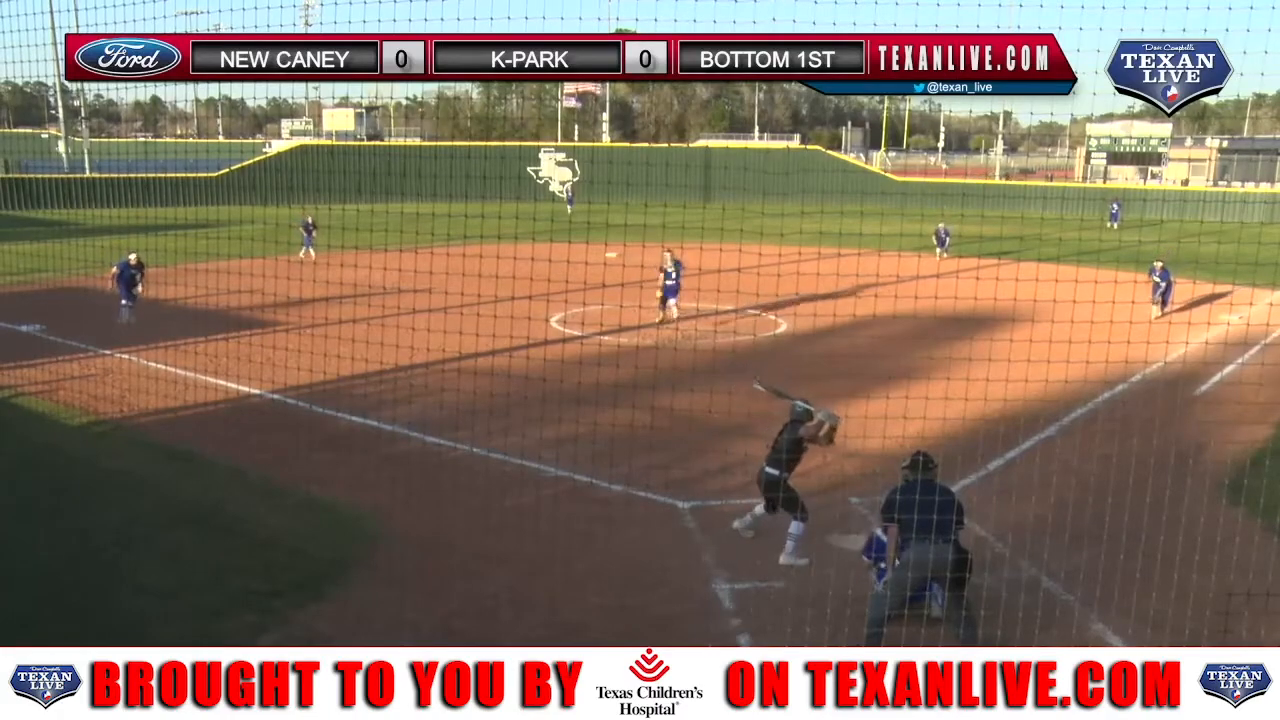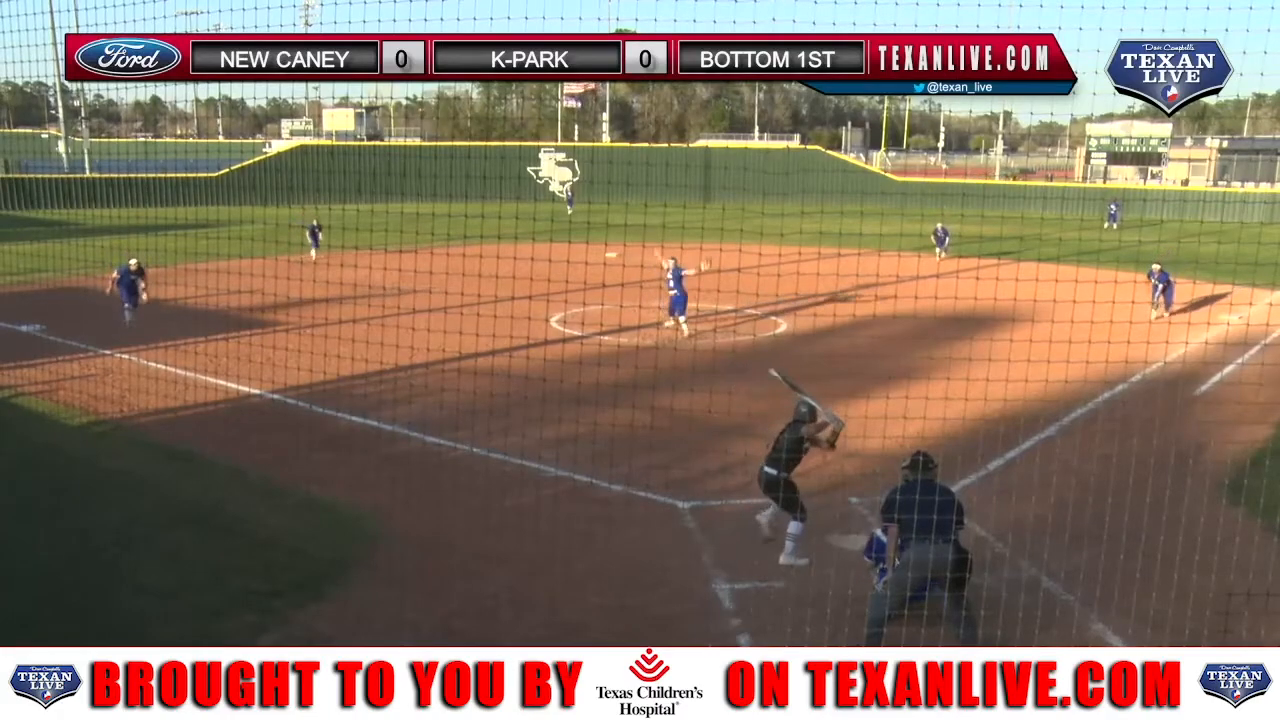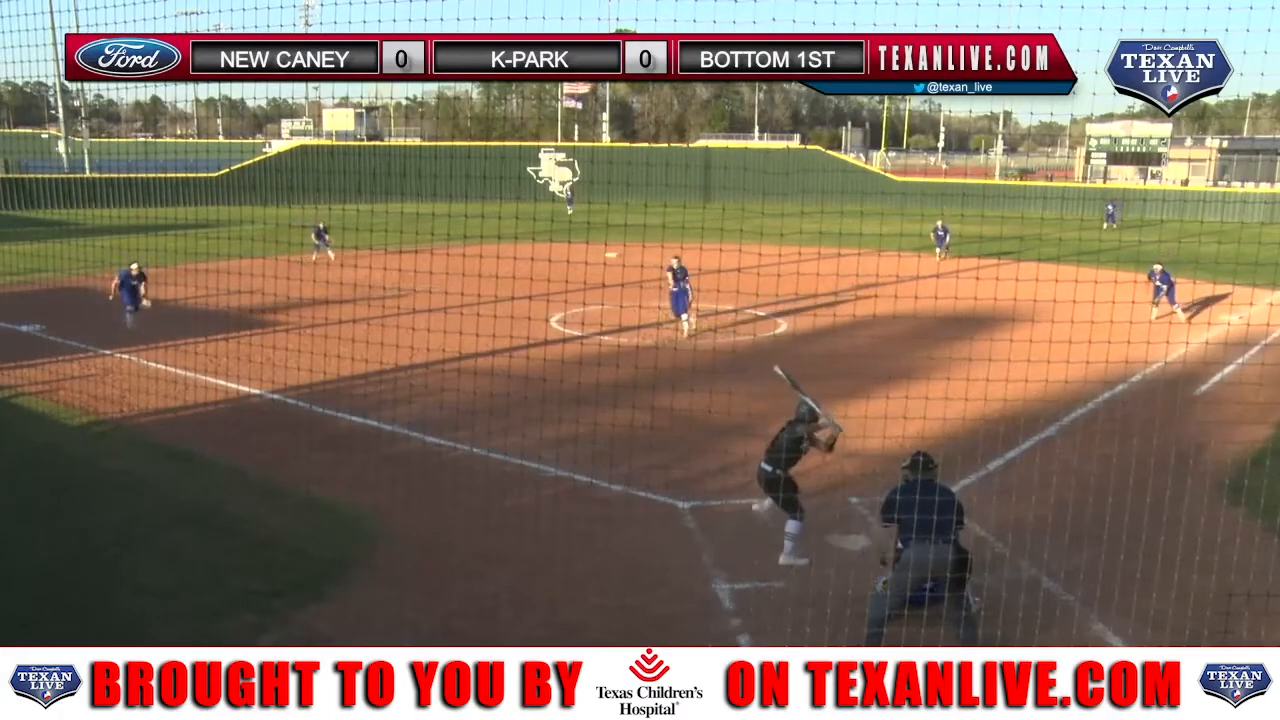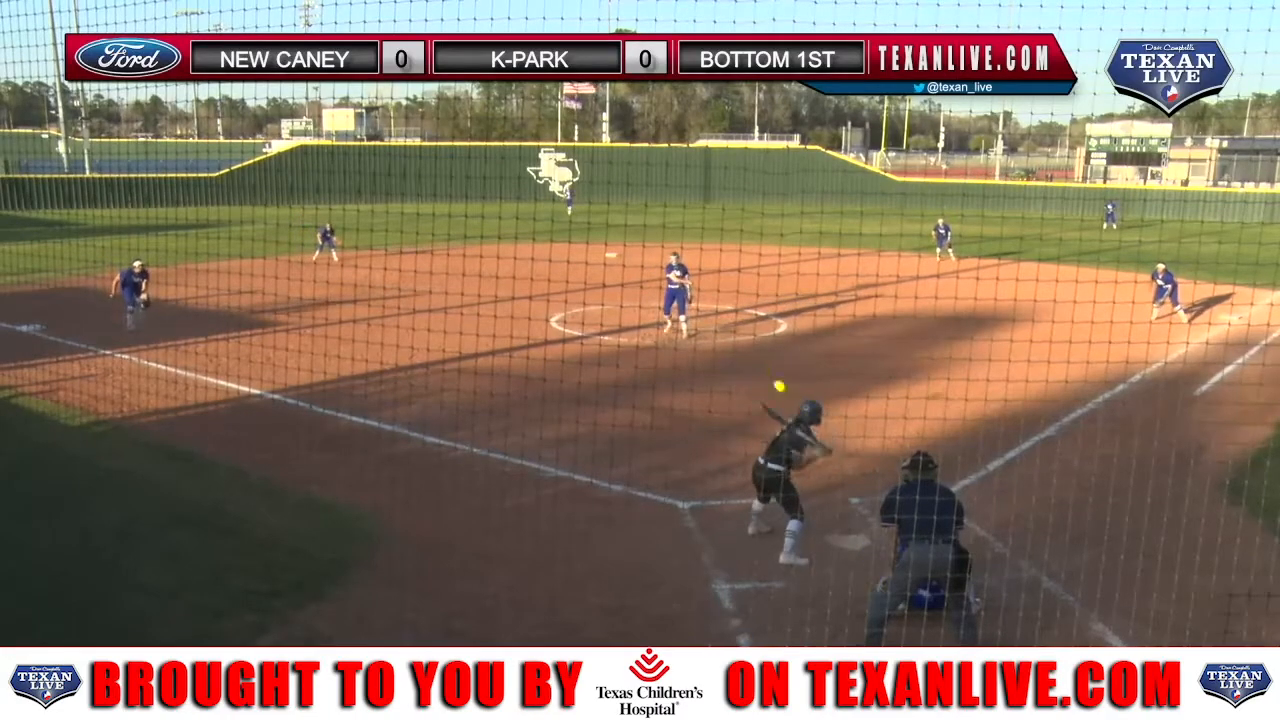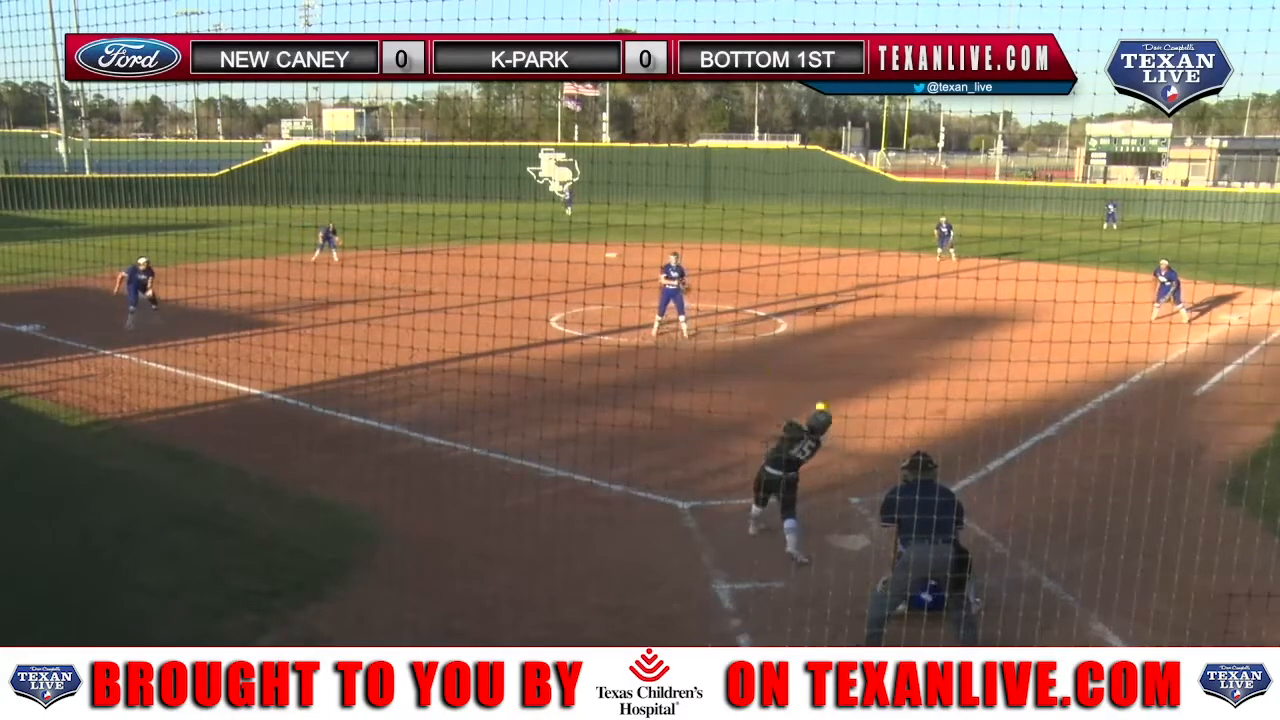
dt=0.2s
person 1, frame 1
left shoulder: (897, 495)
right shoulder: (949, 495)
left elbow: (893, 537)
right elbow: (955, 534)
left wrist: (890, 571)
left hip: (916, 554)
right hip: (949, 555)
left knee: (882, 601)
right knee: (959, 606)
person 1, frame 2
left shoulder: (897, 495)
right shoulder: (949, 495)
left elbow: (892, 537)
right elbow: (956, 533)
left wrist: (890, 571)
left hip: (916, 554)
right hip: (949, 555)
left knee: (882, 600)
right knee: (959, 603)
person 1, frame 3
left shoulder: (897, 495)
right shoulder: (949, 495)
right elbow: (955, 534)
left wrist: (889, 571)
left hip: (915, 554)
right hip: (949, 555)
left knee: (882, 601)
right knee: (959, 602)
person 1, frame 4
left shoulder: (896, 495)
right shoulder: (949, 495)
right elbow: (955, 534)
left wrist: (889, 571)
left hip: (915, 554)
right hip: (949, 555)
left knee: (881, 600)
right knee: (960, 602)
person 1, frame 5
left shoulder: (896, 495)
right shoulder: (949, 496)
left wrist: (889, 572)
left hip: (915, 555)
right hip: (949, 555)
left knee: (882, 599)
right knee: (960, 602)
person 2, frame 1
left shoulder: (798, 431)
right shoulder: (793, 429)
left elbow: (825, 440)
right elbow: (812, 432)
left wrist: (832, 425)
right wrist: (821, 418)
left hip: (765, 476)
right hip: (774, 480)
left knee: (771, 506)
right knee: (800, 514)
left ankle: (743, 523)
right ankle: (788, 556)
person 2, frame 2
left shoulder: (803, 432)
right shoulder: (795, 430)
left elbow: (825, 444)
right elbow: (813, 430)
left wrist: (835, 431)
right wrist: (826, 421)
left hip: (768, 475)
right hip: (772, 479)
left knee: (791, 493)
right knee: (799, 514)
left ankle: (767, 517)
right ankle: (788, 556)
person 2, frame 3
left shoulder: (806, 433)
right shoulder: (794, 428)
left elbow: (825, 448)
right elbow: (805, 428)
left wrist: (833, 435)
right wrist: (822, 423)
left hip: (769, 471)
right hip: (771, 476)
left knee: (792, 489)
right knee: (796, 513)
left ankle: (763, 505)
right ankle: (788, 555)
person 2, frame 4
left shoulder: (794, 425)
right shoulder: (805, 435)
right elbow: (796, 464)
left wrist: (821, 449)
right wrist: (815, 454)
left hip: (760, 468)
right hip: (778, 475)
left knee: (763, 497)
right knee: (796, 514)
left ankle: (755, 525)
right ankle: (788, 555)
person 2, frame 5
left shoulder: (794, 430)
right shoulder: (817, 443)
left elbow: (783, 436)
left hip: (767, 474)
right hip: (788, 480)
left knee: (760, 501)
right knee: (789, 514)
left ankle: (754, 525)
right ankle: (793, 546)
